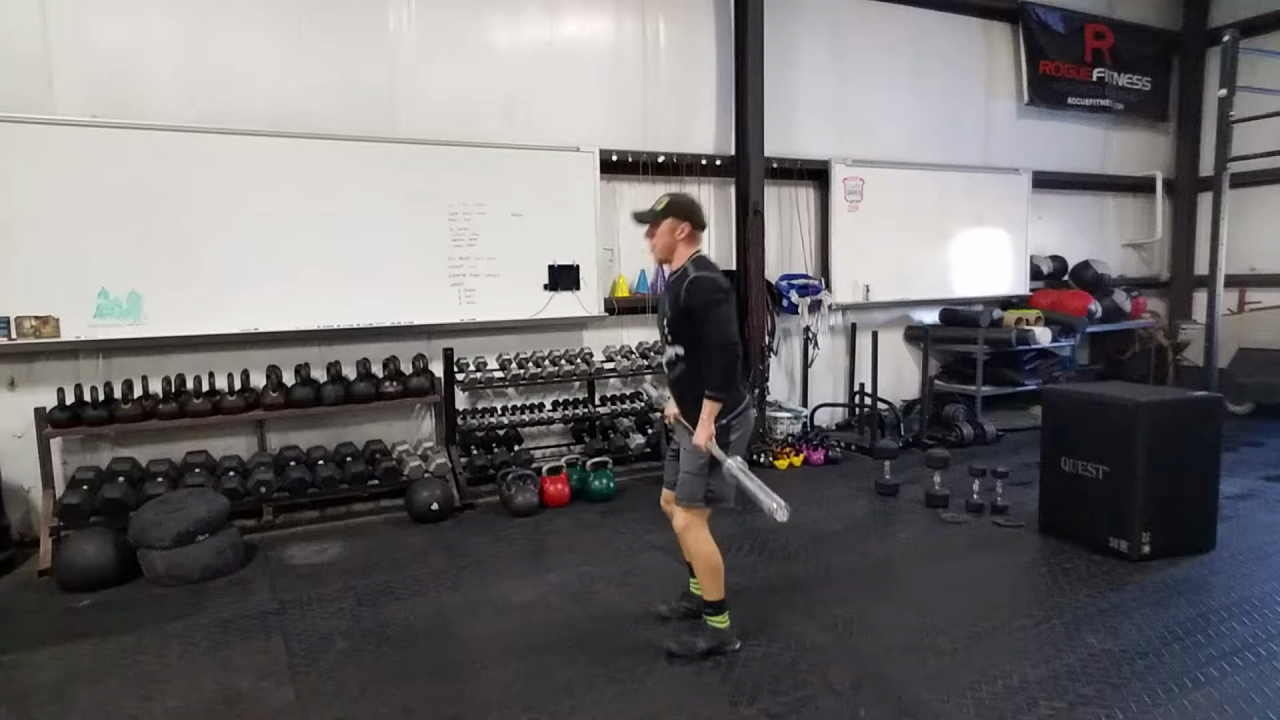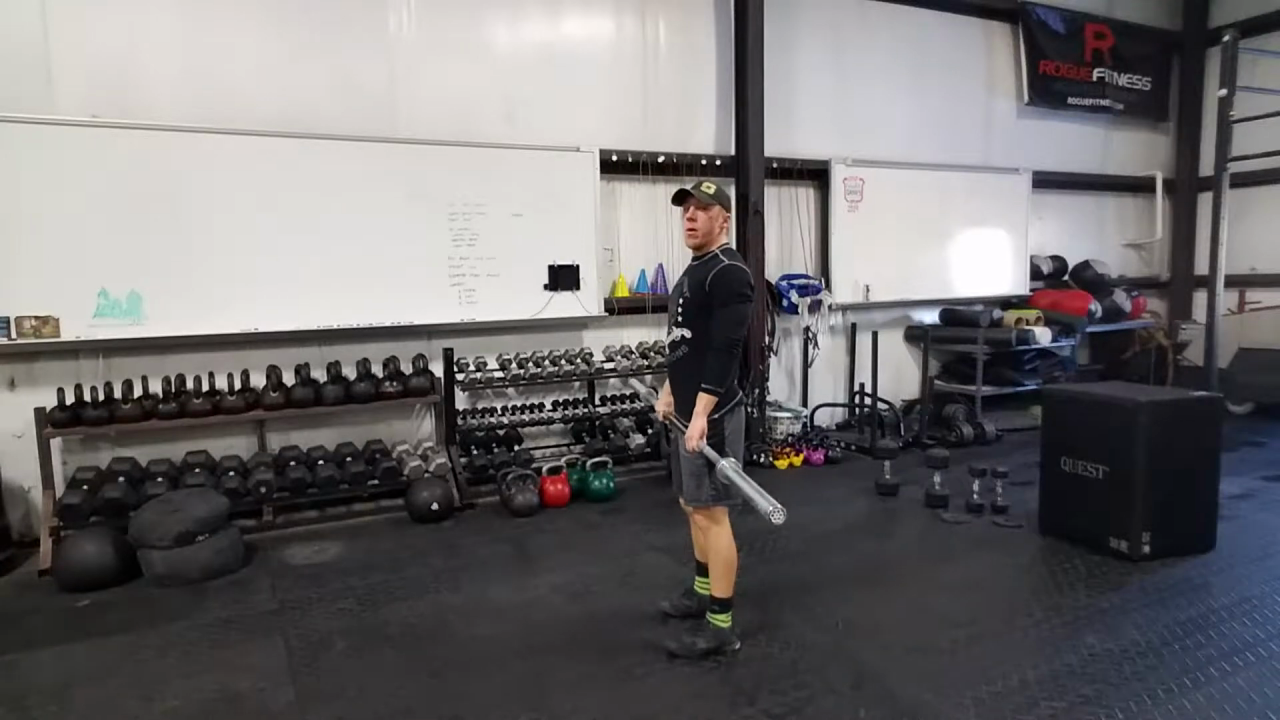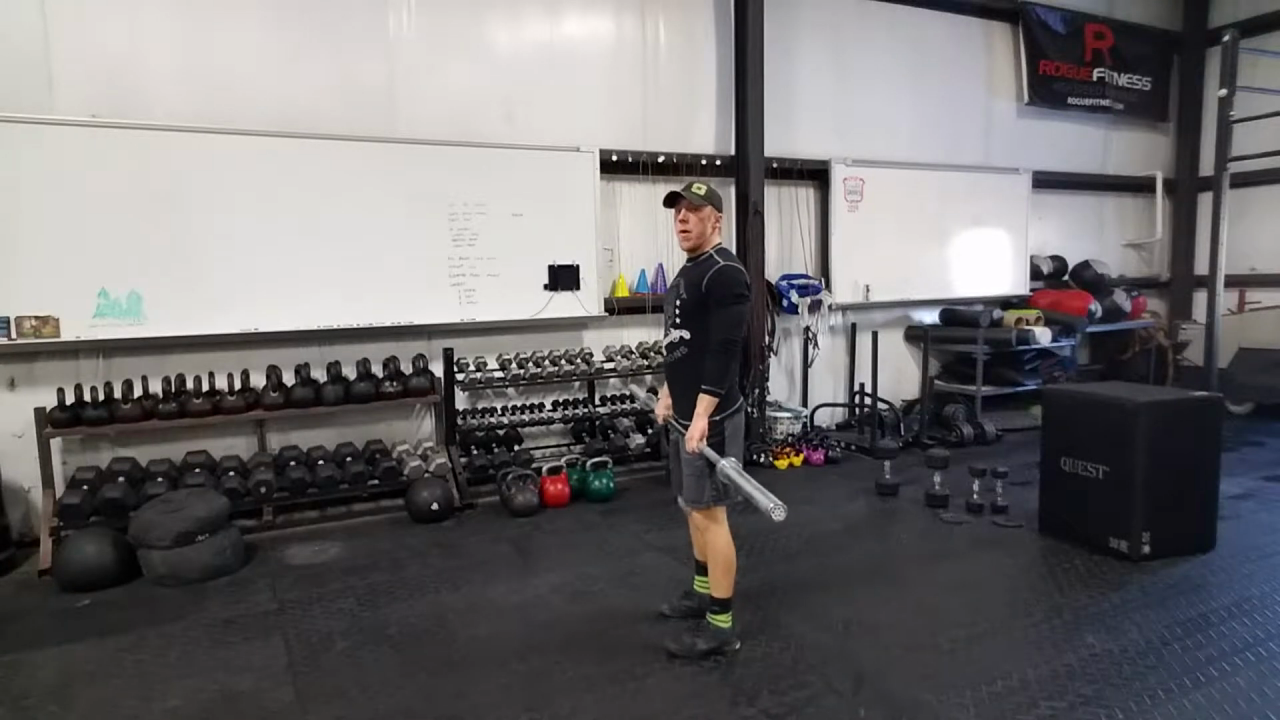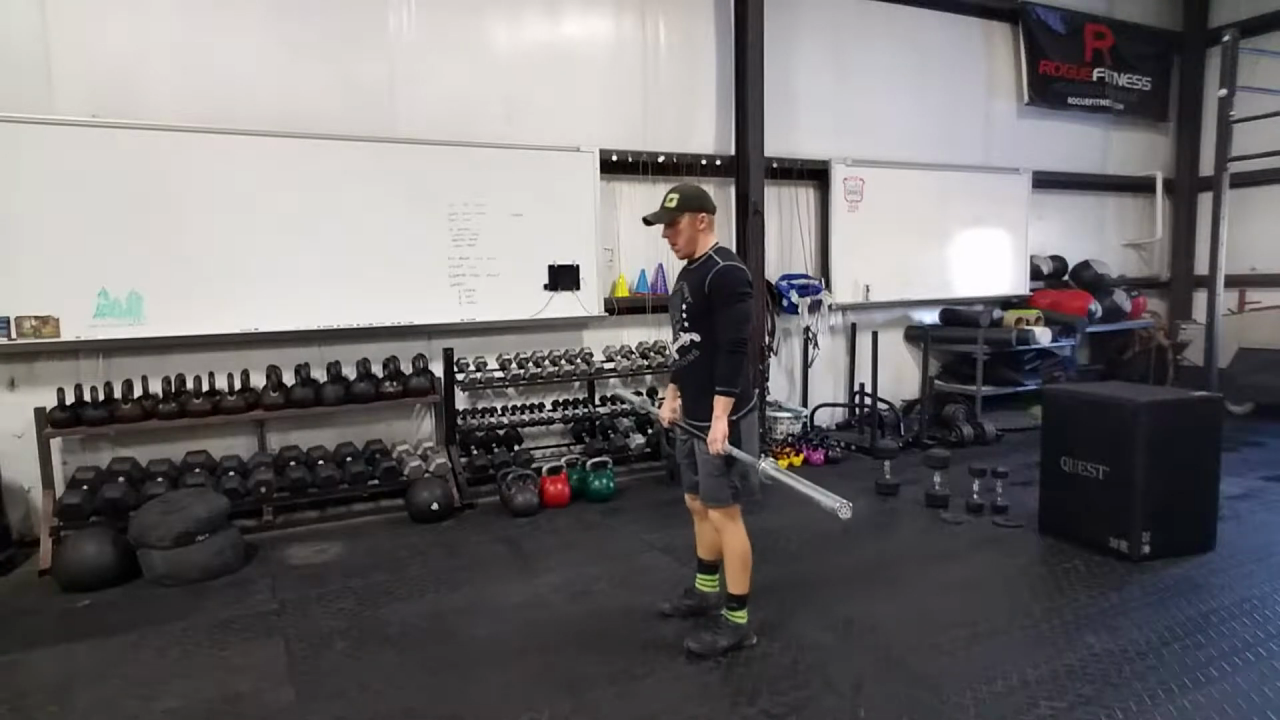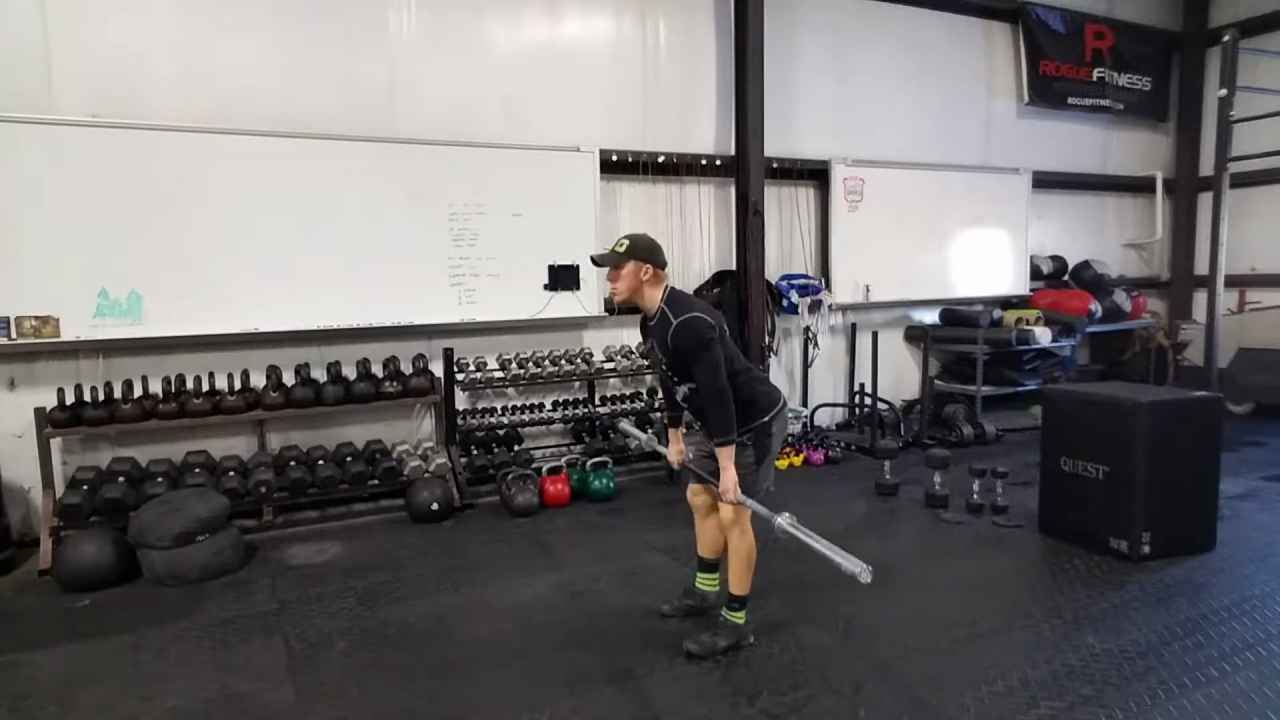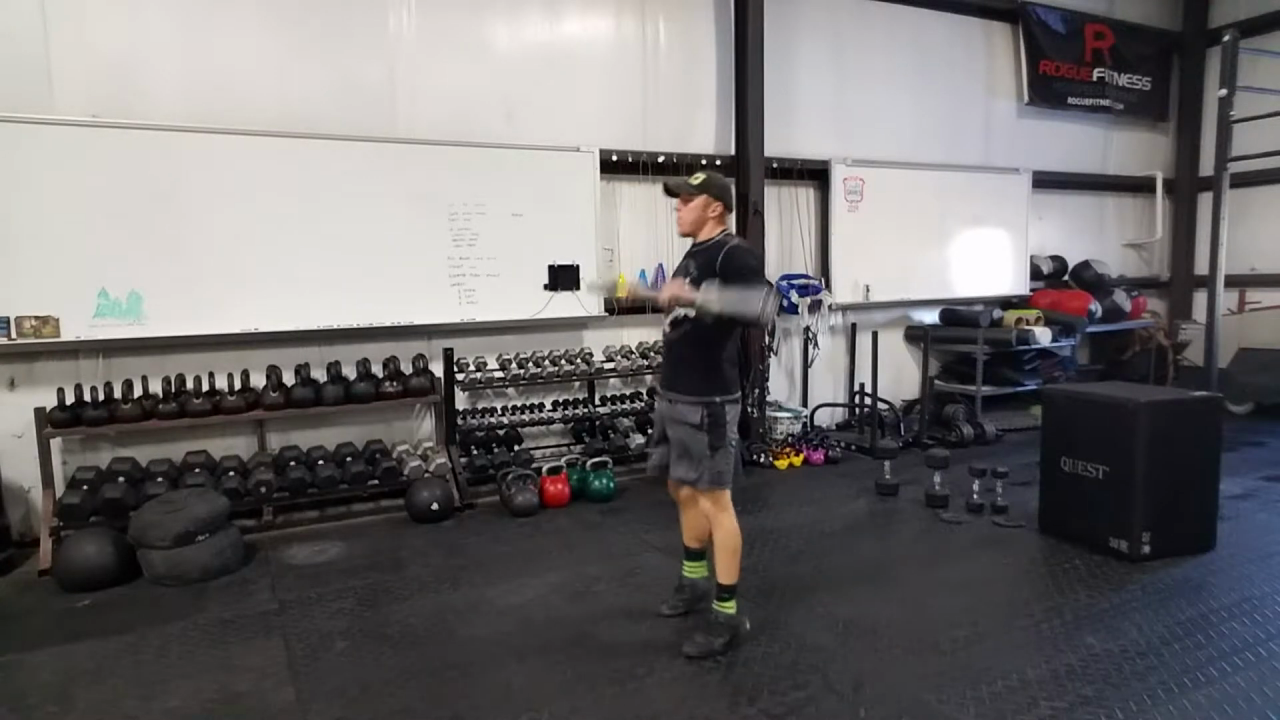
dt=0.7s
person 1, frame 1
left shoulder: (701, 282)
right shoulder: (678, 279)
left elbow: (726, 352)
left wrist: (709, 421)
right wrist: (677, 398)
left hip: (718, 420)
right hip: (693, 415)
left knee: (690, 519)
right knee: (672, 503)
left ankle: (718, 626)
right ankle: (698, 593)
person 1, frame 2
left shoulder: (728, 273)
right shoulder: (695, 270)
left elbow: (725, 351)
left wrist: (702, 415)
right wrist: (669, 391)
left hip: (712, 413)
right hip: (687, 408)
left knee: (711, 514)
right knee: (692, 506)
left ankle: (720, 625)
right ankle: (702, 592)
person 1, frame 3
left shoulder: (724, 274)
right shoulder: (687, 272)
left elbow: (724, 352)
left wrist: (702, 416)
right wrist: (667, 394)
left hip: (712, 416)
right hip: (685, 411)
left knee: (709, 515)
right knee: (692, 507)
left ankle: (720, 625)
right ankle: (702, 592)
person 1, frame 4
left shoulder: (727, 274)
right shoulder: (688, 273)
left elbow: (735, 351)
left wrist: (721, 418)
right wrist: (671, 395)
left hip: (723, 417)
right hip: (692, 415)
left knee: (723, 513)
right knee: (698, 506)
left ankle: (737, 621)
right ankle: (705, 591)
person 1, frame 5
left shoulder: (688, 322)
right shoulder: (651, 322)
left elbow: (718, 395)
right elbow: (671, 384)
left wrist: (727, 465)
right wrist: (674, 437)
left hip: (755, 419)
right hip: (722, 421)
left knee: (733, 513)
right knee: (700, 498)
left ankle: (734, 623)
right ankle: (705, 592)
person 1, frame 6
left shoulder: (733, 254)
right shoulder: (695, 254)
left wrist: (689, 296)
right wrist: (665, 296)
left hip: (707, 399)
right hip: (672, 394)
left knee: (714, 502)
right knee: (684, 491)
left ankle: (727, 614)
right ankle: (695, 583)
